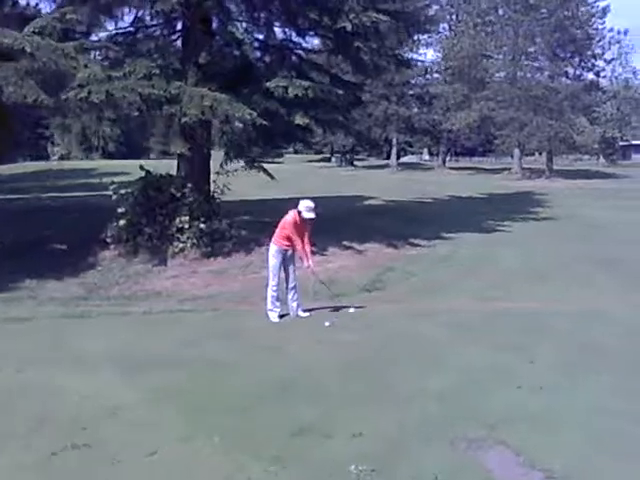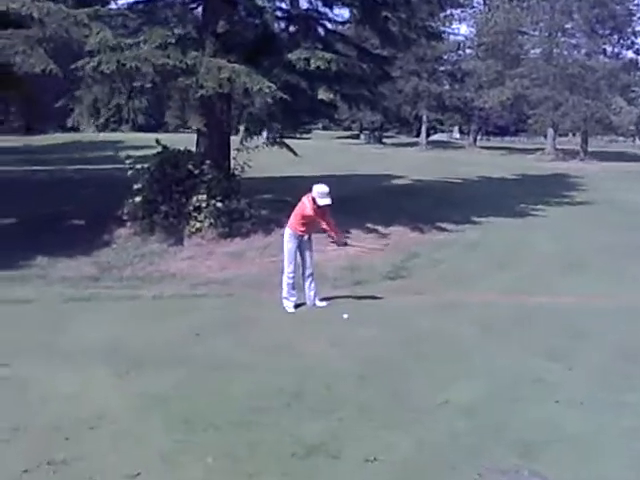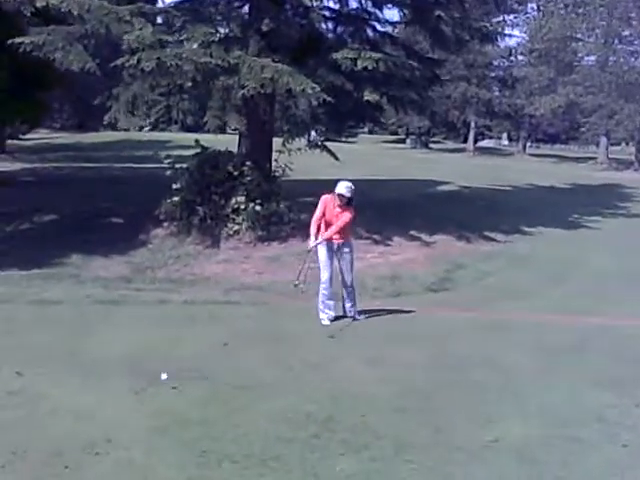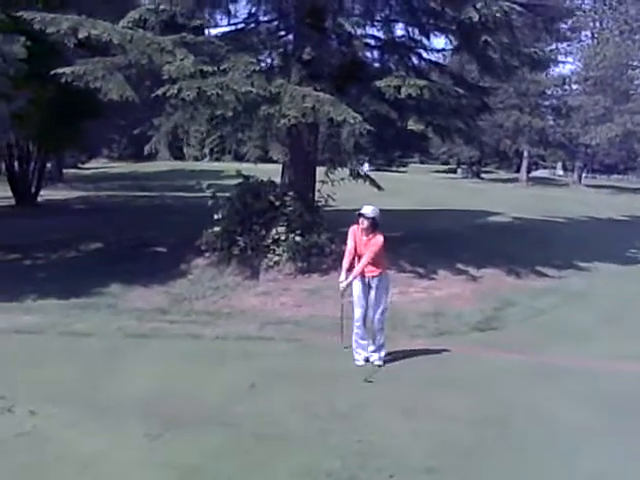
dt=0.5s
person 1, frame 1
left shoulder: (306, 221)
right shoulder: (290, 220)
left elbow: (305, 240)
right elbow: (297, 242)
left wrist: (309, 258)
right wrist: (304, 259)
left hip: (289, 250)
right hip: (277, 249)
left knee: (292, 281)
right knee: (274, 281)
left ankle: (295, 309)
right ankle: (273, 311)
person 1, frame 2
left shoulder: (321, 204)
right shoulder: (308, 209)
left elbow: (328, 221)
right elbow: (323, 225)
left wrist: (339, 236)
right wrist: (337, 238)
left hip: (306, 235)
right hip: (292, 234)
left knee: (308, 268)
right knee: (290, 268)
left ankle: (312, 298)
right ankle: (288, 301)
person 1, frame 3
left shoulder: (349, 212)
right shoulder: (325, 199)
left elbow: (335, 229)
right elbow: (317, 218)
left wrist: (318, 242)
right wrist: (312, 237)
left hip: (344, 243)
right hip: (325, 242)
left knee: (347, 278)
right knee: (326, 278)
left ankle: (350, 310)
right ankle: (325, 313)
person 1, frame 4
left shoulder: (378, 239)
right shoulder: (353, 230)
left elbow: (365, 260)
right elbow: (350, 252)
left wrist: (350, 280)
right wrist: (343, 273)
left hip: (378, 277)
right hip: (360, 277)
left knee: (377, 316)
right knee: (359, 316)
